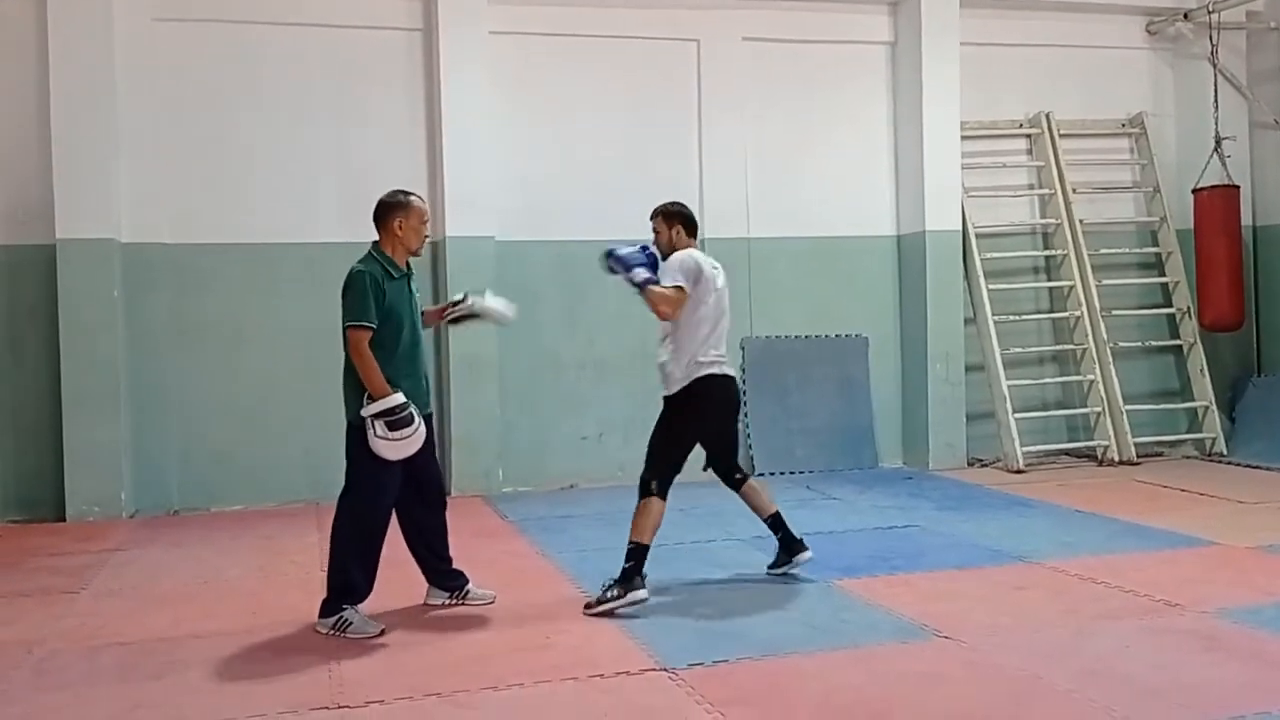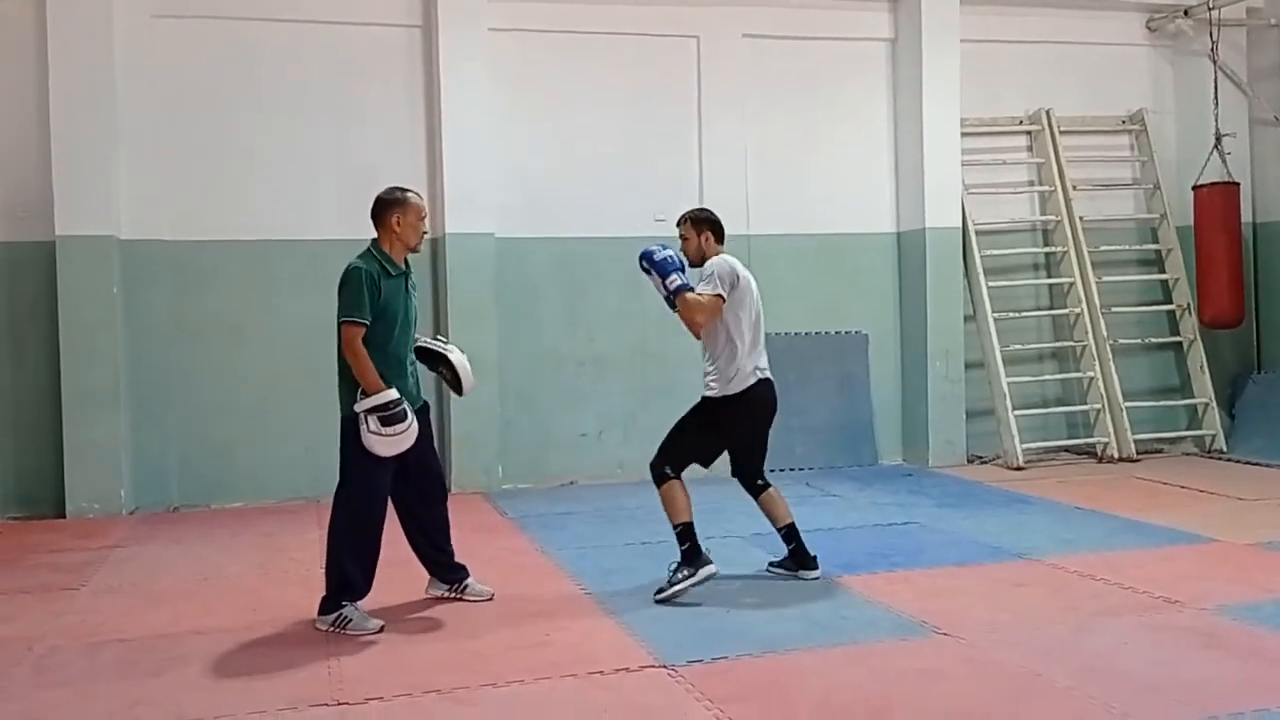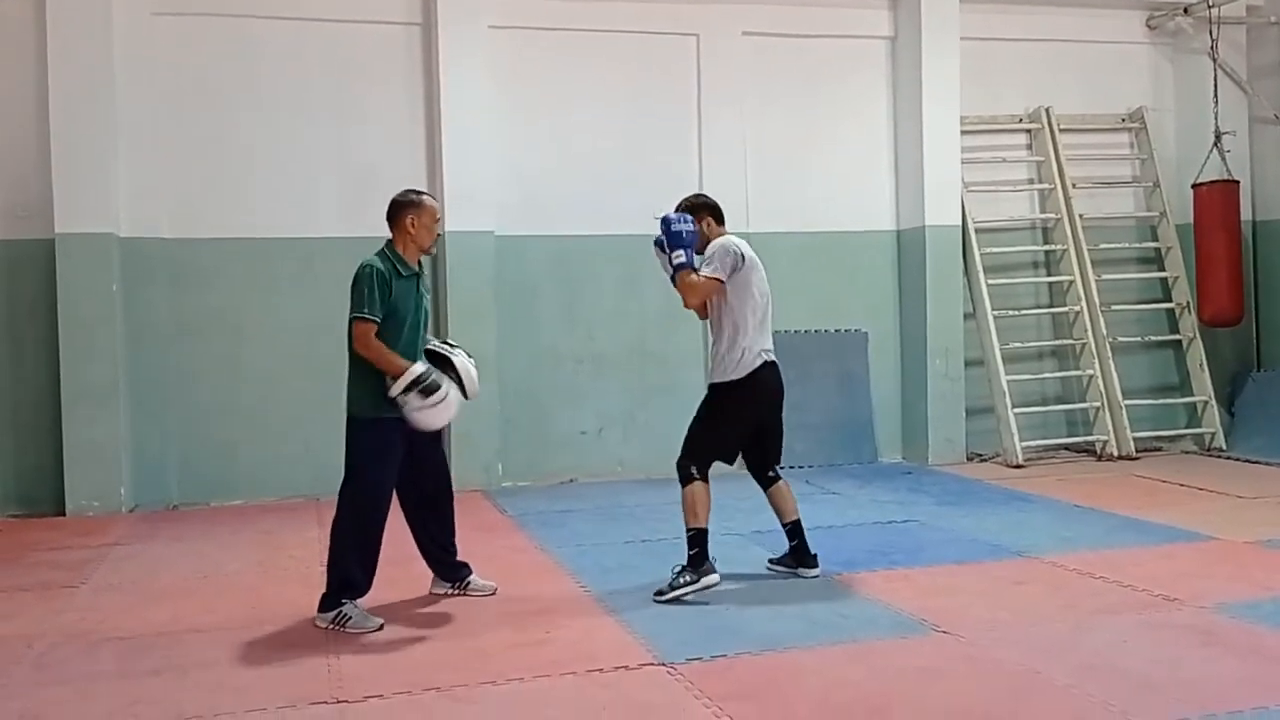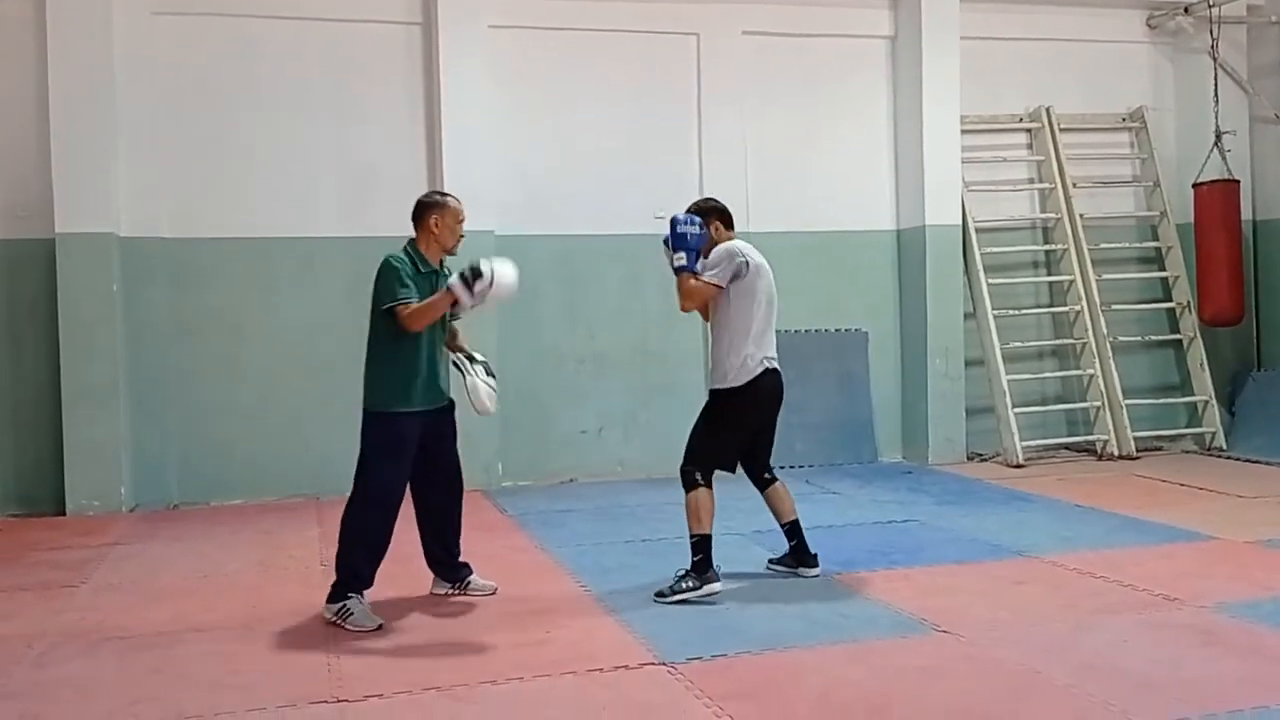
dt=0.2s
person 1, frame 1
left shoulder: (404, 274)
right shoulder: (365, 276)
right elbow: (358, 346)
left wrist: (450, 312)
right wrist: (388, 403)
left hip: (414, 410)
left knee: (427, 499)
right knee: (365, 509)
left ankle: (445, 583)
right ankle: (338, 608)
person 1, frame 2
left shoulder: (404, 272)
right shoulder: (361, 273)
right elbow: (351, 344)
right wrist: (383, 398)
left hip: (410, 404)
right hip: (370, 414)
left knee: (428, 491)
right knee: (361, 506)
left ankle: (447, 575)
right ankle: (338, 605)
person 1, frame 3
left shoulder: (417, 273)
right shoulder: (373, 272)
right elbow: (362, 340)
right wrist: (410, 373)
right hip: (376, 411)
left knee: (433, 491)
right knee: (364, 502)
left ankle: (449, 572)
right ankle: (337, 602)
person 1, frame 4
left shoulder: (442, 273)
right shoulder: (396, 266)
right elbow: (414, 320)
left wrist: (467, 356)
right wrist: (455, 287)
left hip: (435, 402)
right hip: (391, 406)
left knee: (443, 489)
right knee: (376, 497)
left ankle: (449, 573)
right ankle: (344, 595)
person 2, frame 1
left shoulder: (684, 260)
right shoulder: (710, 266)
left elbow: (665, 308)
left wrist: (638, 271)
right wrist: (644, 275)
left hip: (693, 390)
right hip: (722, 386)
left knee: (653, 484)
right knee: (731, 470)
left ankle: (630, 579)
right ankle: (790, 544)
person 2, frame 2
left shoulder: (719, 267)
right shoulder: (731, 271)
left elbow: (700, 315)
right elbow: (701, 329)
left wrist: (674, 277)
right wrist: (670, 291)
left hip: (732, 394)
right hip: (758, 392)
left knee: (666, 464)
right knee: (753, 476)
left ankle: (692, 559)
right ankle: (801, 557)
person 2, frame 3
left shoulder: (725, 247)
right shoulder: (736, 251)
left elbow: (693, 296)
right elbow: (704, 308)
left wrist: (679, 253)
right wrist: (677, 257)
left hip: (738, 380)
right hip: (764, 376)
left knee: (691, 464)
right knee: (765, 468)
left ankle: (698, 564)
right ankle: (801, 553)
person 2, frame 4
left shoulder: (729, 252)
right shoulder: (748, 255)
left elbow: (690, 302)
right elbow: (705, 303)
left wrist: (682, 252)
right wrist: (685, 260)
left hip: (738, 385)
right hip: (765, 381)
left knee: (695, 470)
right knee: (760, 469)
left ankle: (702, 570)
right ankle: (801, 553)
